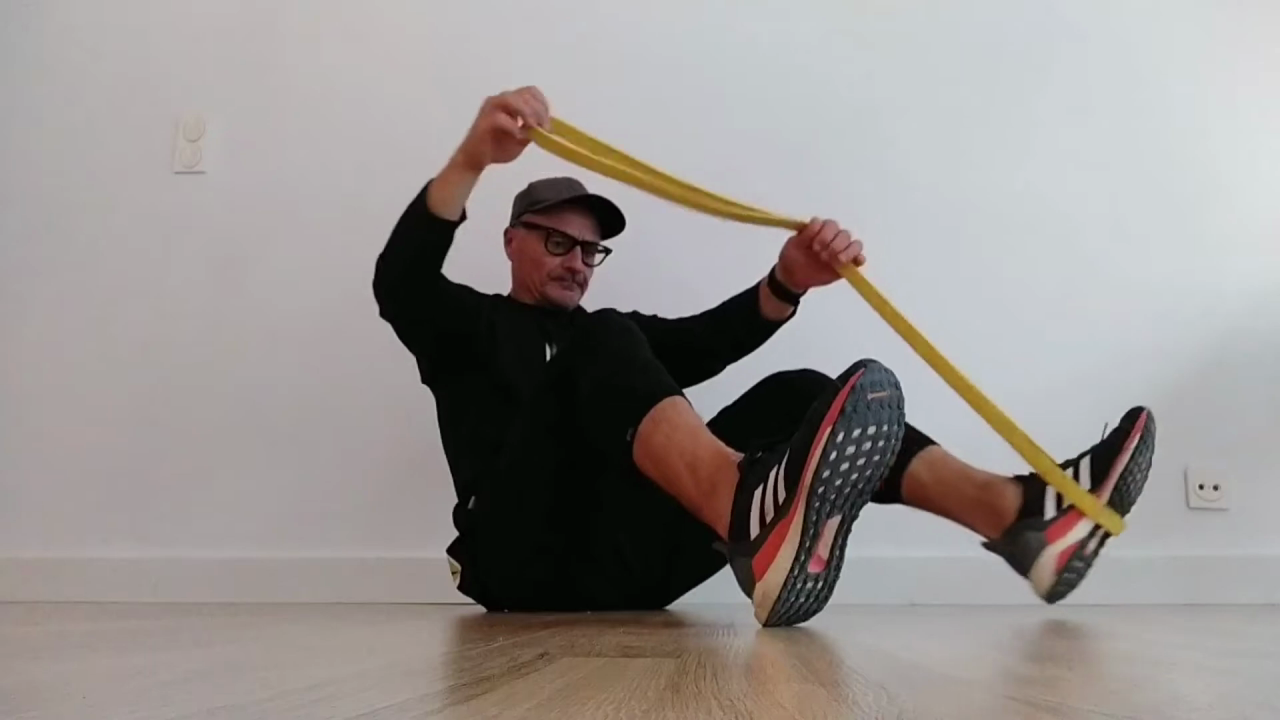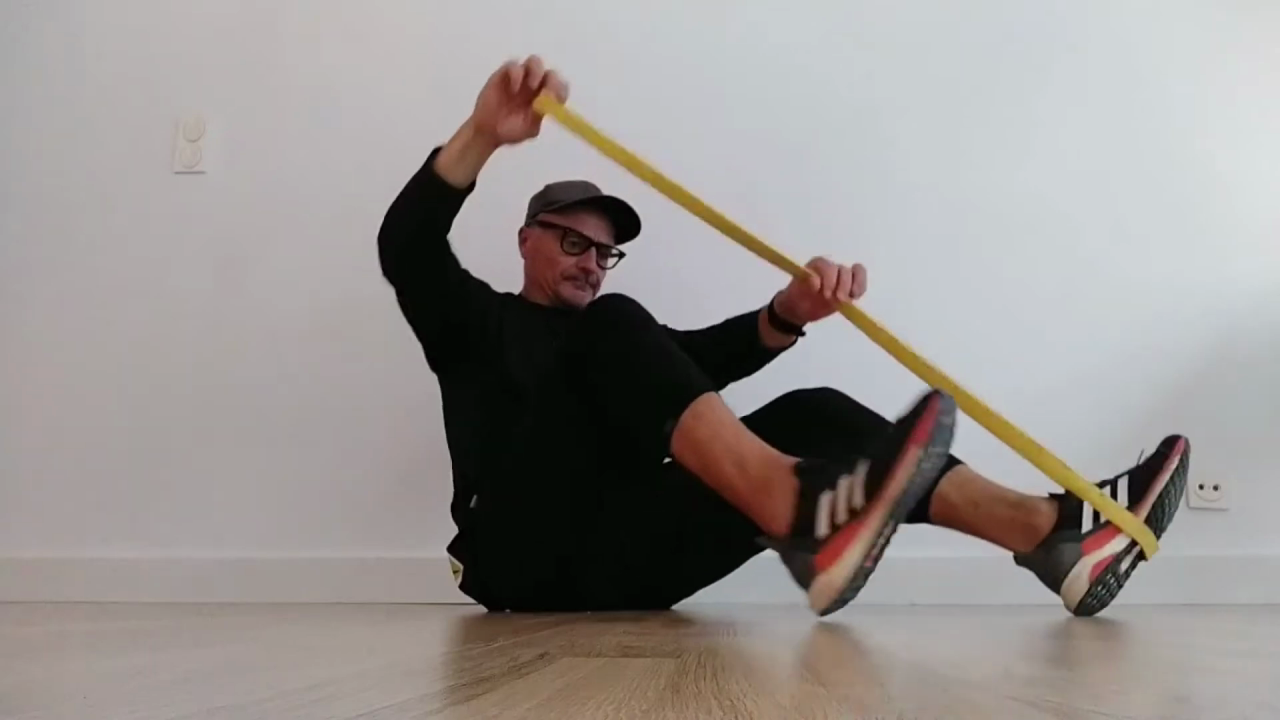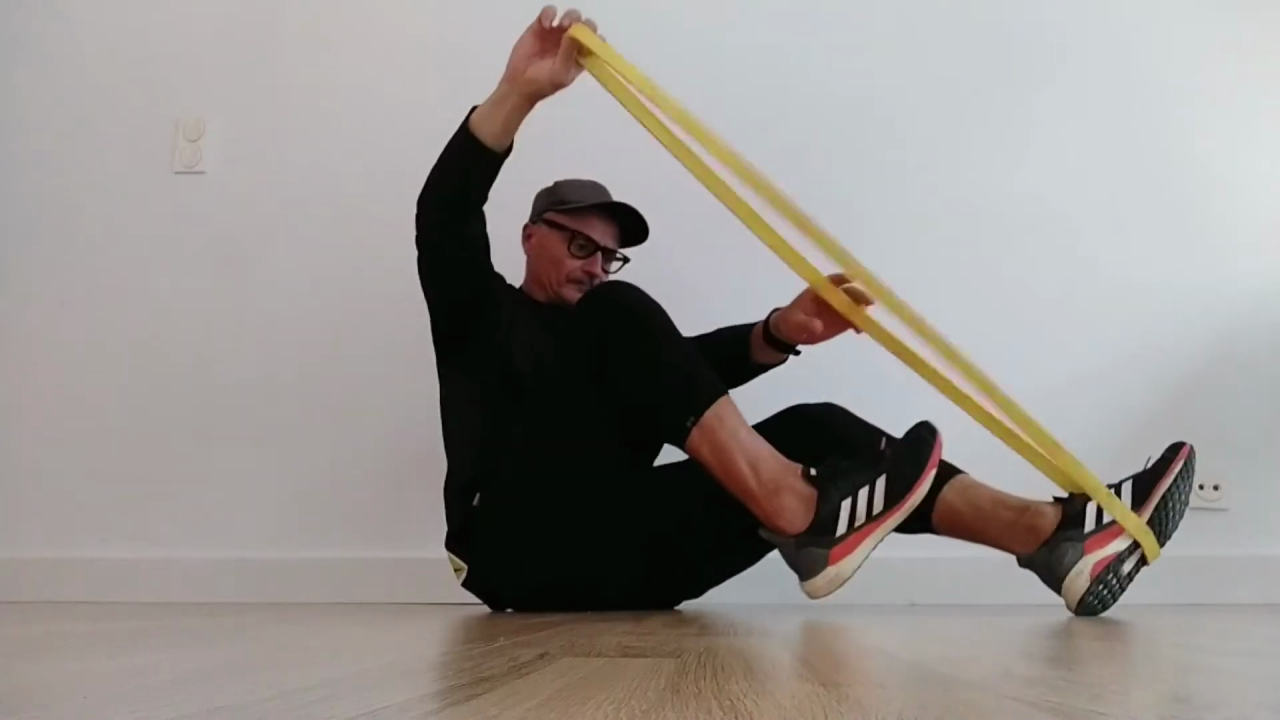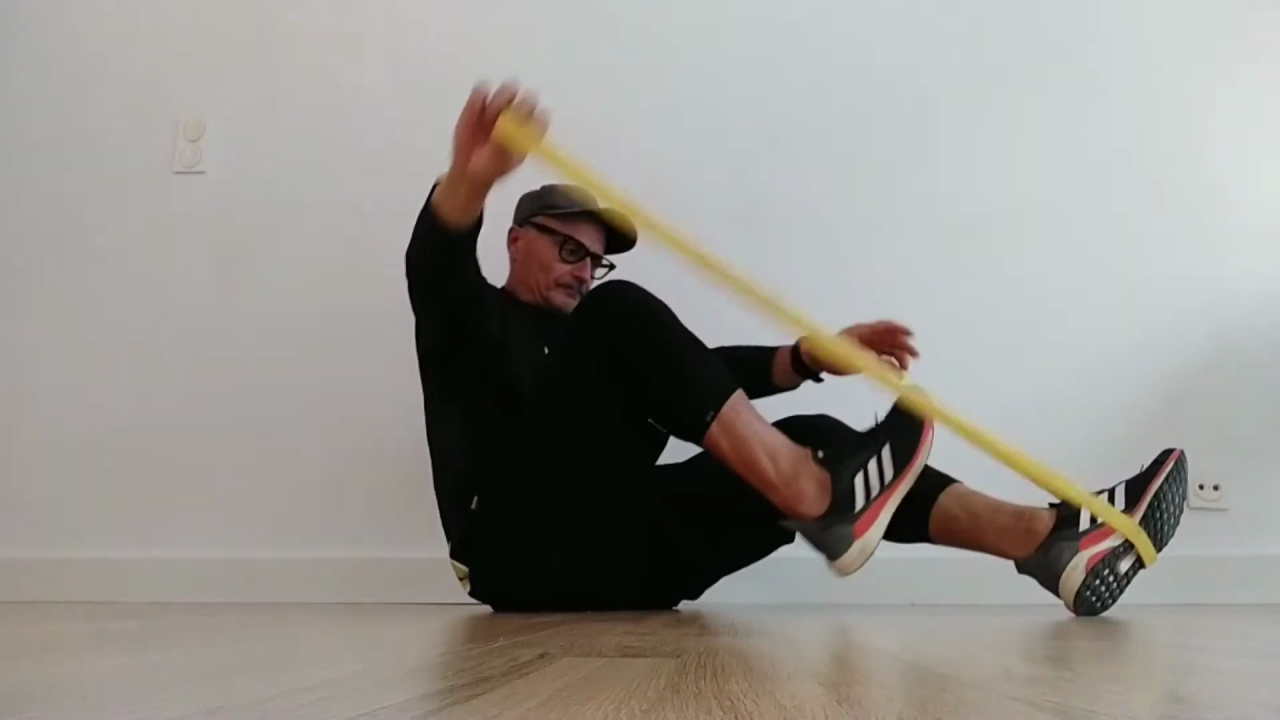
dt=0.3s
person 1, frame 1
left shoulder: (610, 344)
right shoulder: (472, 325)
left elbow: (712, 338)
right elbow: (398, 285)
left wrist: (789, 282)
right wrist: (469, 161)
left hip: (623, 560)
right hip: (525, 558)
left knee: (794, 396)
right knee: (607, 346)
left ankle: (1022, 514)
right ankle: (758, 521)
person 1, frame 2
left shoulder: (621, 344)
right shoulder: (476, 320)
left elbow: (715, 354)
right elbow: (404, 250)
left wrist: (789, 313)
right wrist: (482, 136)
left hip: (624, 561)
right hip: (527, 555)
left knee: (811, 413)
right knee: (616, 328)
left ankle: (1054, 531)
right ankle: (807, 513)
person 1, frame 3
left shoulder: (607, 329)
right shoulder: (480, 314)
left elbow: (698, 363)
right elbow: (443, 222)
left wrist: (782, 331)
right wrist: (518, 93)
left hip: (625, 565)
right hip: (527, 551)
left knee: (811, 430)
right knee: (618, 317)
left ankle: (1057, 536)
right ankle: (801, 516)
person 1, frame 4
left shoulder: (599, 342)
right shoulder: (470, 322)
left elbow: (696, 375)
right elbow: (432, 269)
left wrist: (812, 357)
right wrist: (474, 175)
left hip: (618, 565)
right hip: (524, 556)
left knee: (809, 437)
right knee: (623, 316)
left ankle: (1053, 541)
right ankle: (821, 500)
